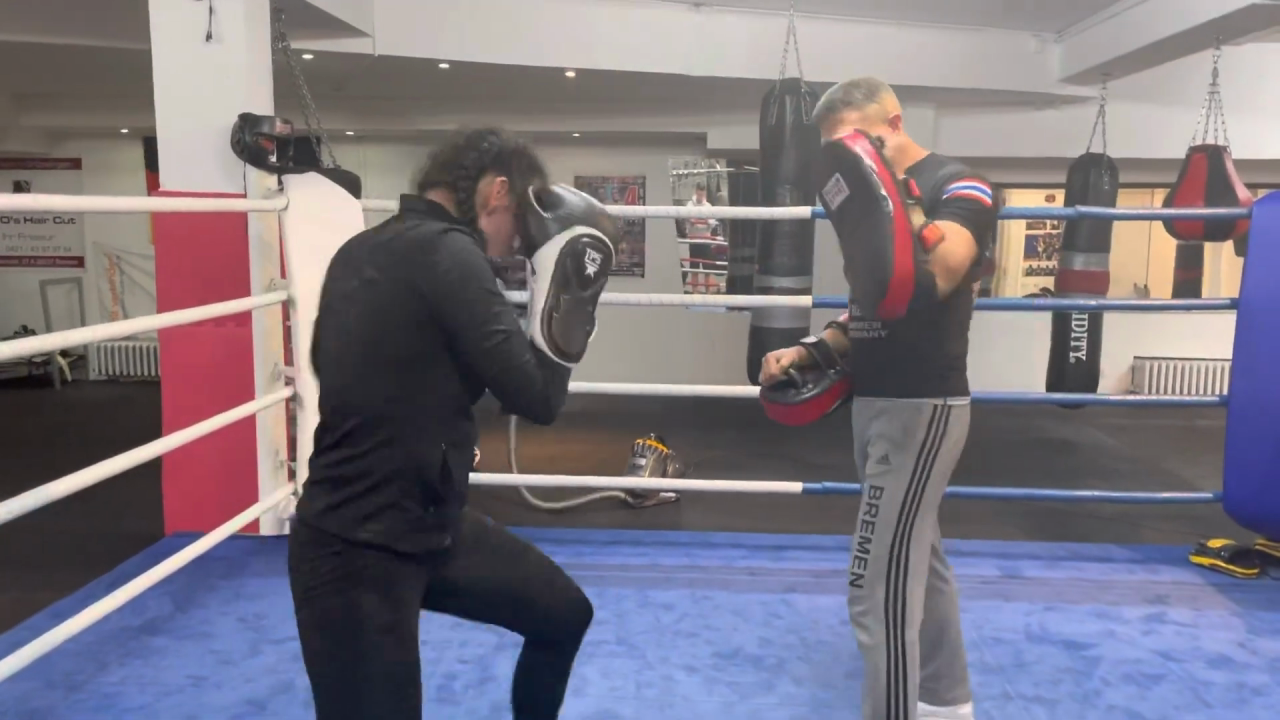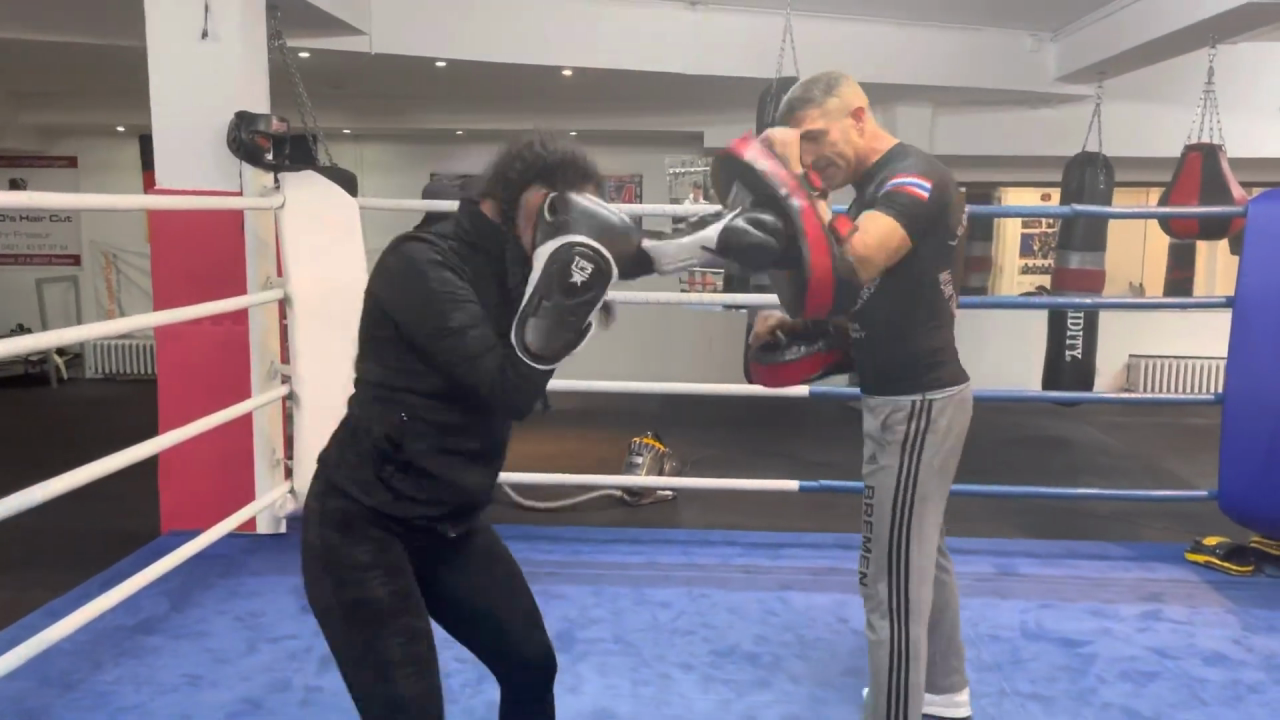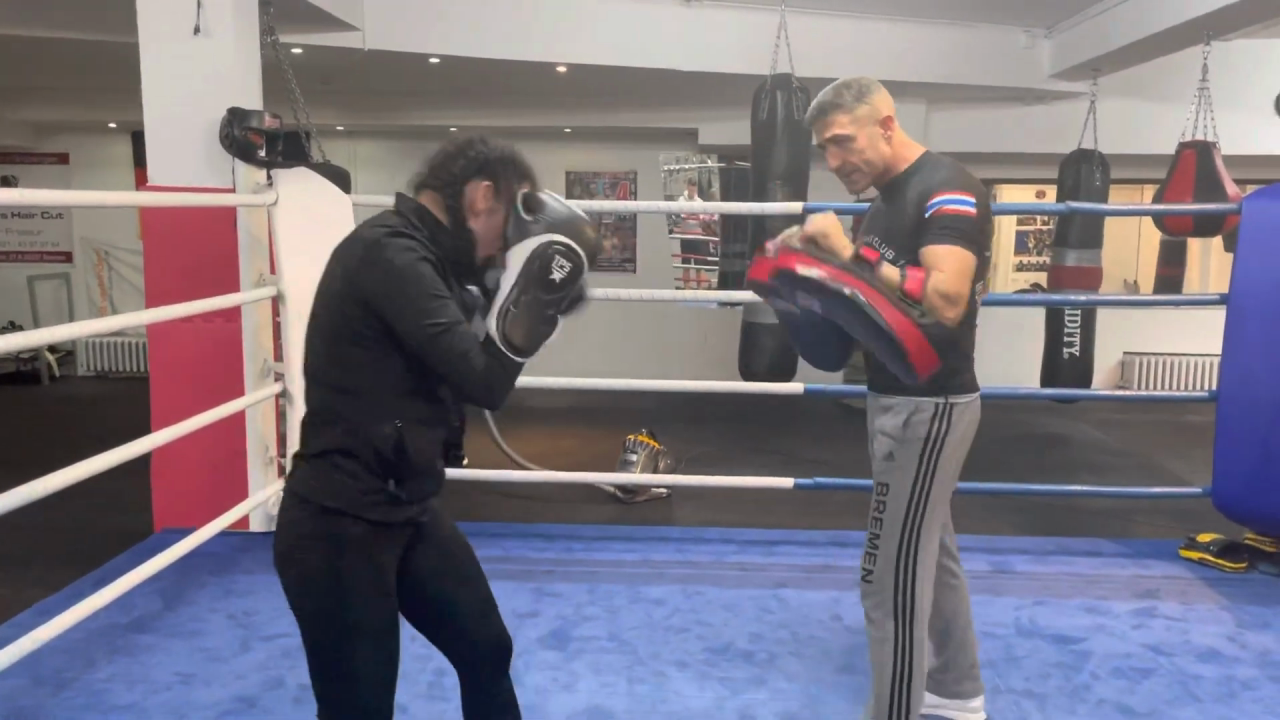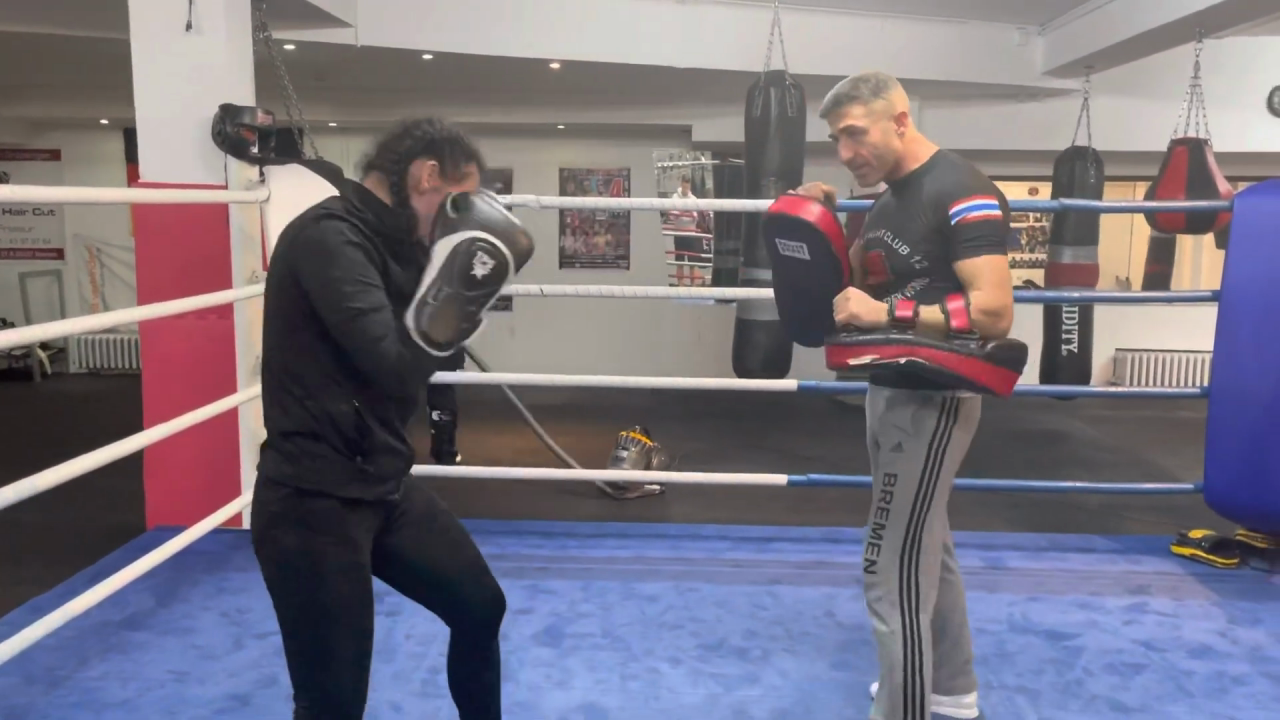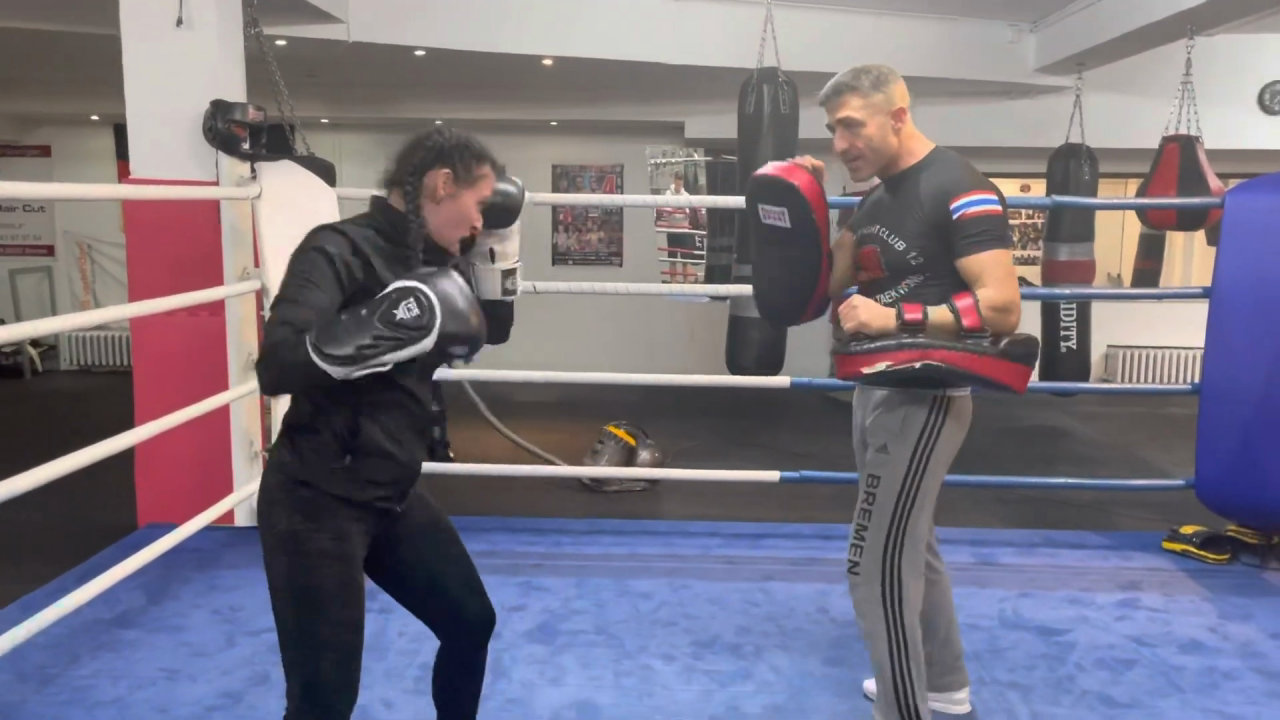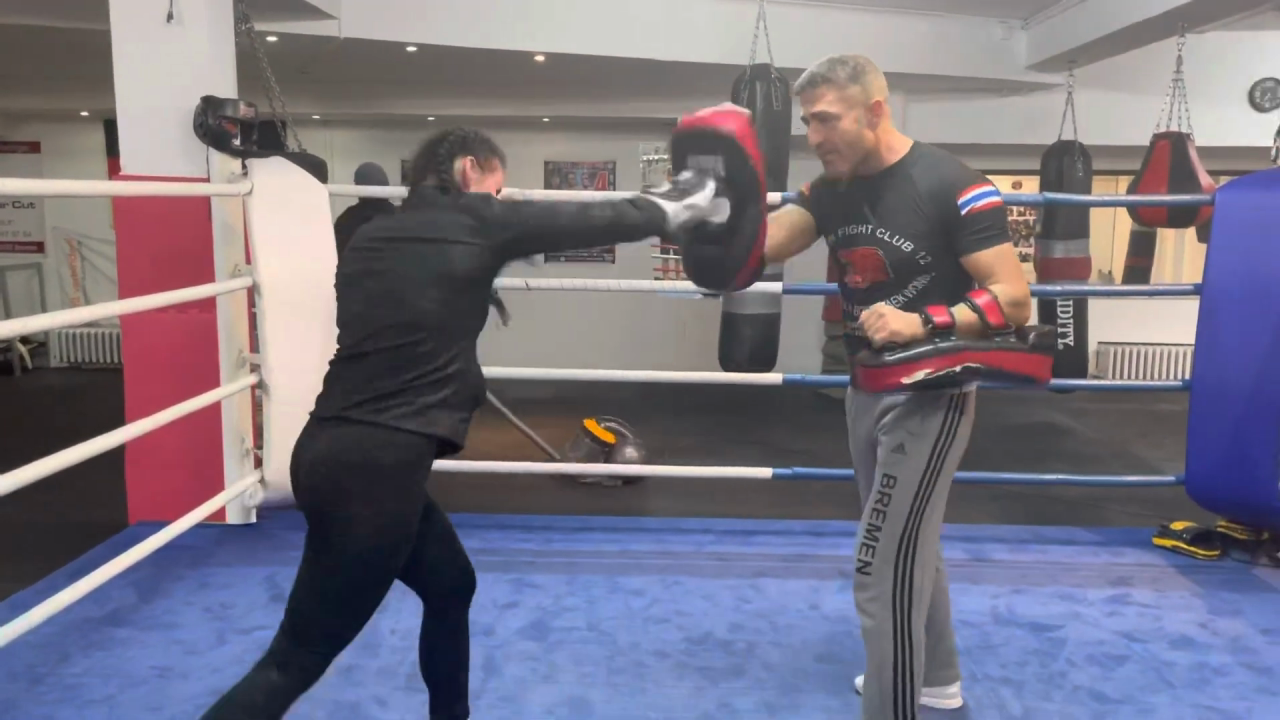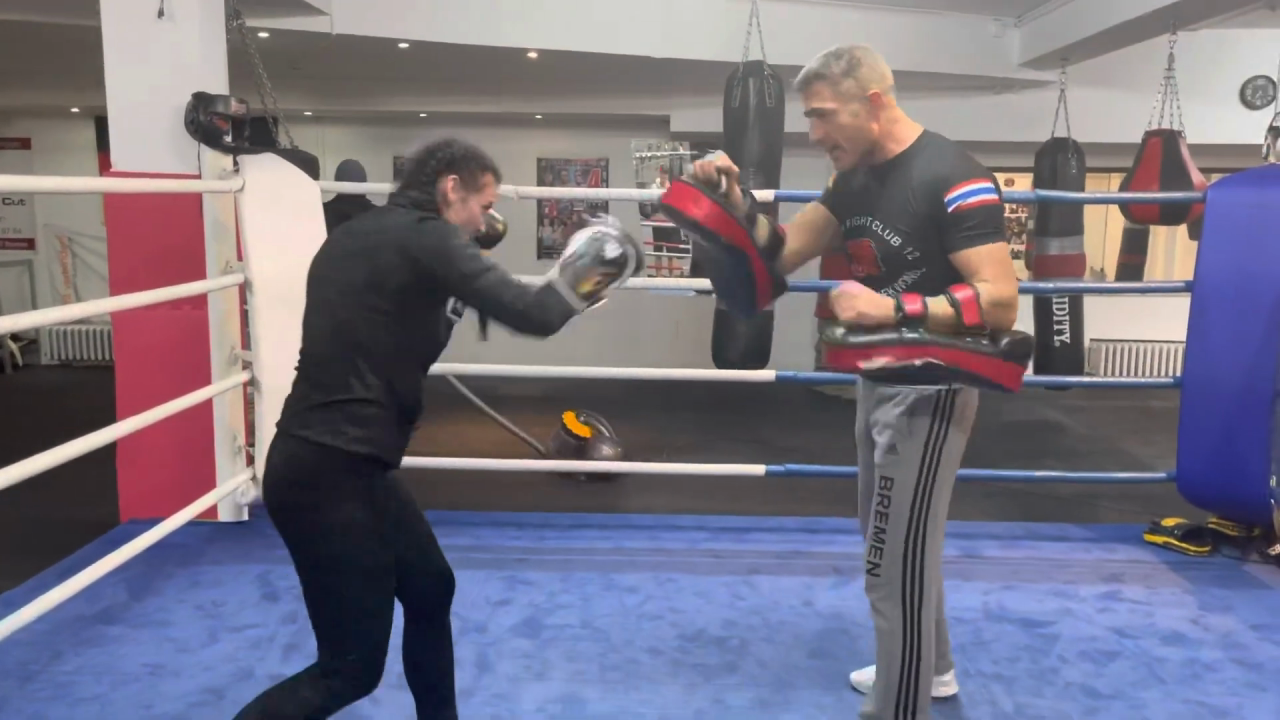
dt=0.2s
person 1, frame 1
left shoulder: (961, 189)
left elbow: (933, 277)
right wrist: (809, 353)
left hip: (921, 409)
right hip: (876, 405)
left knee: (878, 586)
right knee: (918, 563)
person 1, frame 2
left shoulder: (912, 177)
right shoulder: (880, 187)
left elbow: (851, 265)
left wrist: (791, 182)
right wrist: (796, 324)
left hip: (917, 402)
right hip: (907, 397)
left knee: (889, 580)
right knee: (920, 555)
person 1, frame 3
left shoulder: (945, 191)
right shoulder: (886, 200)
left elbow: (944, 303)
left wrist: (850, 253)
left hip: (930, 405)
right hip: (896, 400)
left knee: (891, 578)
right knee: (928, 553)
person 1, frame 4
left shoulder: (963, 194)
right shoulder: (887, 201)
left elbow: (994, 312)
right elbow: (847, 287)
left wrist: (887, 314)
left hip: (934, 401)
right hip: (892, 394)
left knee: (891, 570)
right knee: (924, 547)
person 1, frame 5
left shoulder: (959, 192)
right shoulder: (877, 198)
left elbow: (1002, 308)
right elbow: (826, 278)
left wrist: (898, 318)
left hip: (922, 402)
right hip: (876, 394)
left knee: (874, 569)
right knee: (910, 546)
person 1, frame 6
left shoulder: (955, 185)
right shoulder: (840, 185)
left elbow: (1016, 298)
right elbow: (758, 245)
left wrist: (919, 322)
left hip: (928, 400)
right hip: (867, 393)
left knee: (882, 569)
right knee: (906, 547)
person 1, frame 7
left shoulder: (956, 180)
right shoulder: (856, 178)
left elbow: (1000, 302)
right elbow: (788, 251)
left wrist: (889, 307)
right wrist: (734, 194)
left hip: (928, 397)
right hip: (878, 388)
left knee: (895, 562)
right knee: (901, 544)
person 2, frame 1
left shoulder: (361, 254)
right shoulder: (437, 255)
right elbow: (537, 395)
right wrist: (569, 261)
right hip: (352, 548)
left knee: (562, 614)
person 2, frame 2
left shoulder: (519, 257)
right shoulder: (427, 260)
right elbow: (506, 392)
right wrist: (572, 267)
left hip: (449, 516)
right hip: (361, 519)
left knee: (531, 664)
person 2, frame 3
left shoulder: (426, 251)
right shoulder: (387, 253)
right elbow: (482, 382)
left wrist: (533, 280)
right wrist: (536, 266)
left hip: (405, 507)
right hip: (338, 522)
left knee: (488, 650)
person 2, frame 4
left shoulder: (389, 239)
right shoulder: (325, 237)
right elbow: (396, 366)
right wrist: (466, 266)
left hip: (384, 485)
right hip: (313, 502)
left knee: (480, 607)
person 2, frame 5
left shoulder: (437, 260)
right shoulder: (336, 250)
left elbow: (488, 331)
right elbow: (279, 366)
left wrist: (497, 248)
right wrist: (391, 323)
left hip: (391, 491)
right hip: (317, 497)
left knee: (471, 620)
person 2, frame 6
left shoulder: (368, 238)
right shoulder: (480, 220)
right elbow: (599, 222)
right wrist: (693, 196)
left hip: (339, 446)
right hip: (377, 461)
left knee: (451, 586)
right knee: (301, 655)
person 2, frame 7
left shoulder: (366, 236)
right shoulder: (423, 236)
right elbow: (532, 312)
left wrist: (448, 302)
right wrist: (602, 256)
left hip: (348, 459)
right hip: (330, 471)
left knee: (429, 590)
right knee: (351, 668)
